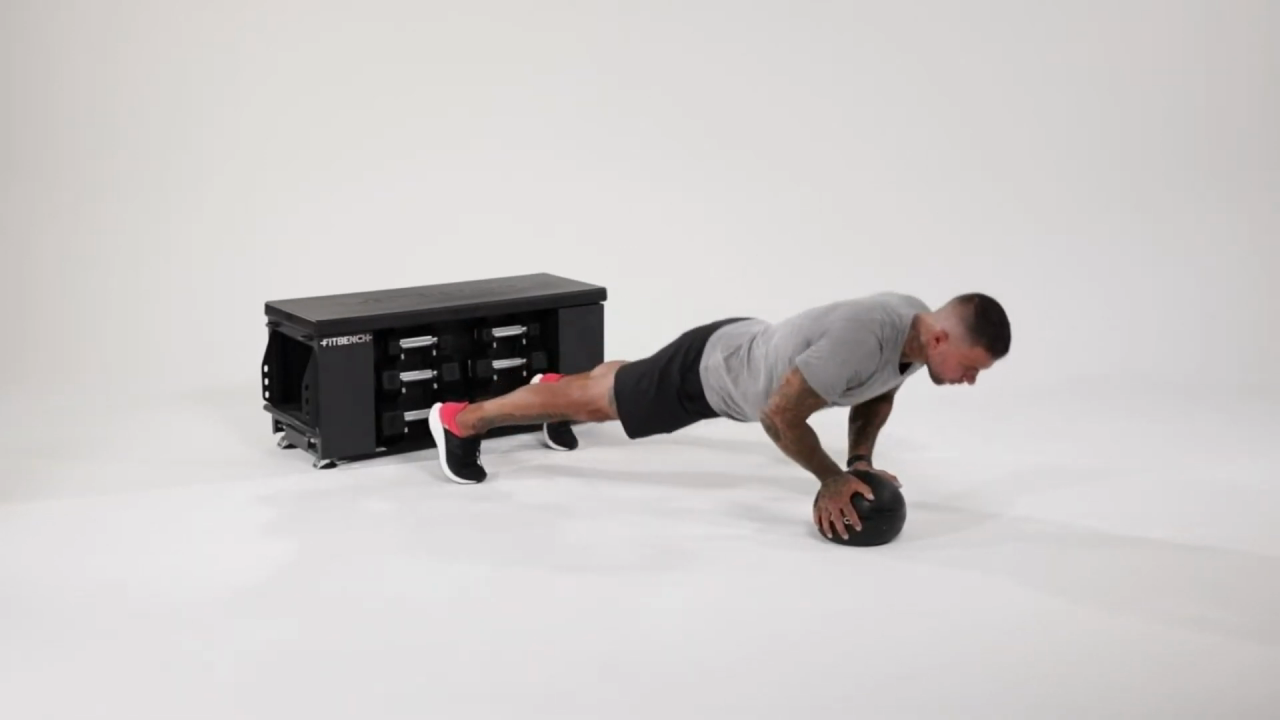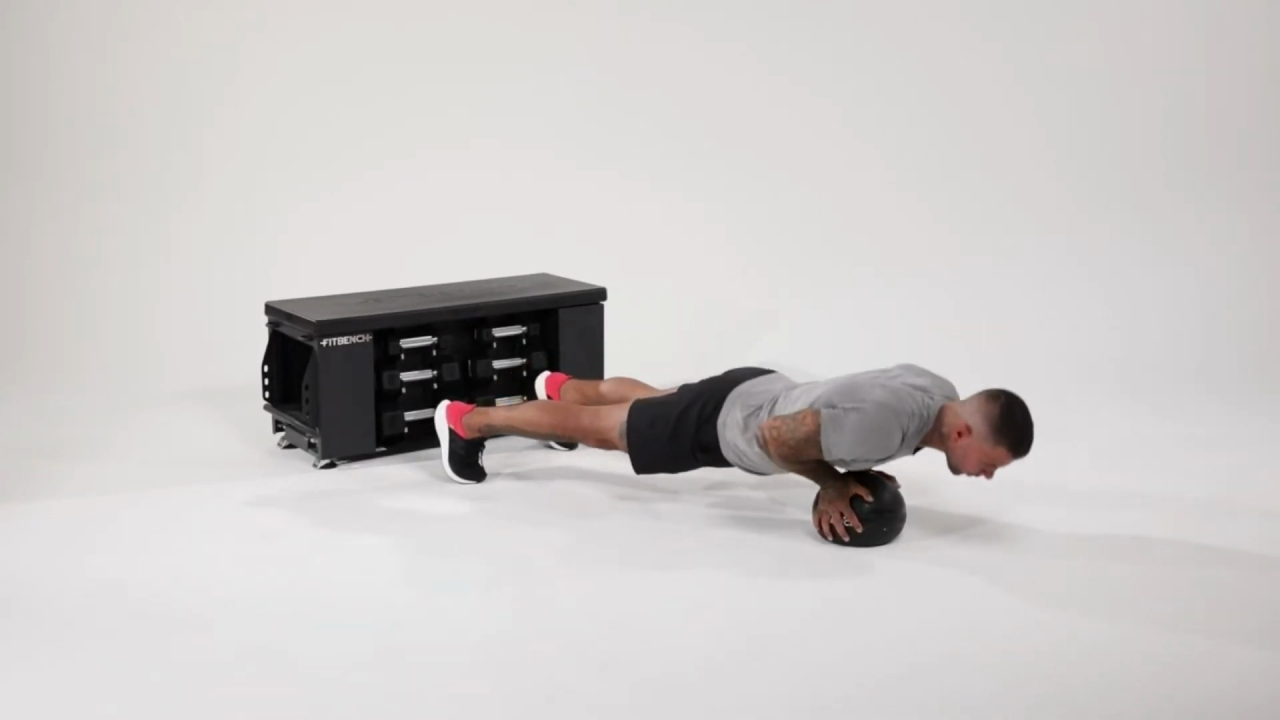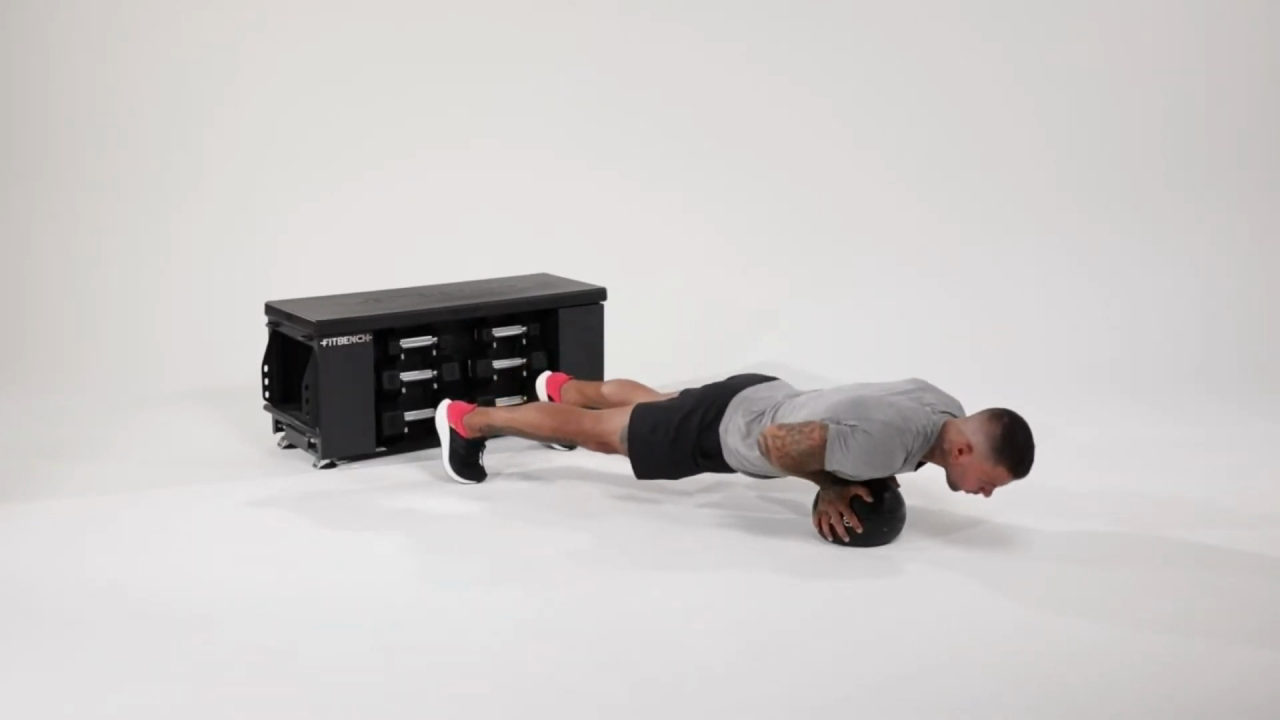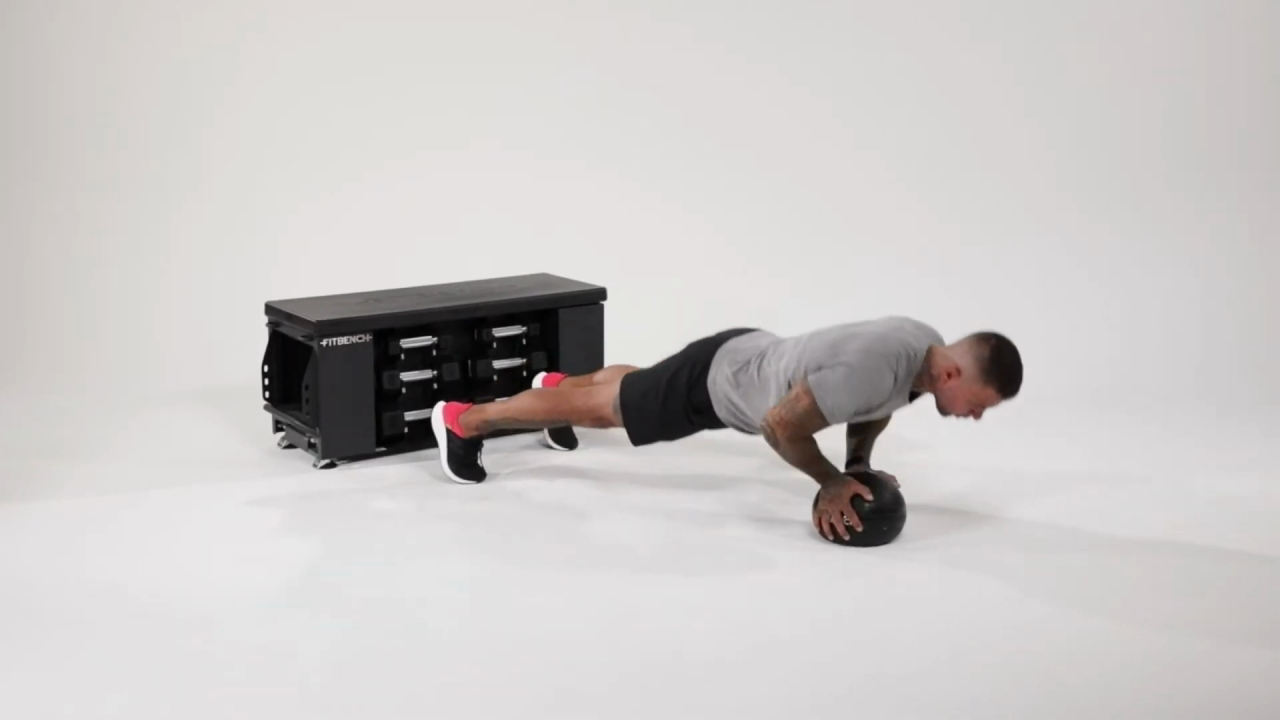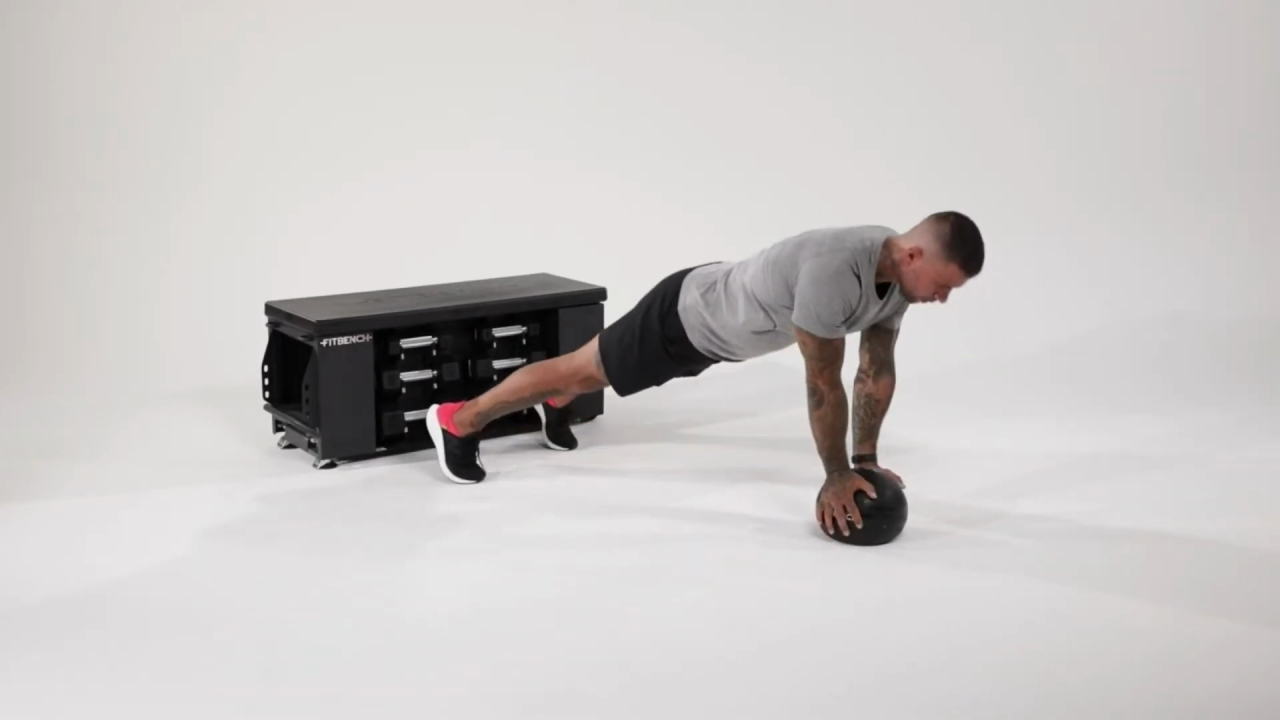
dt=0.4s
person 1, frame 1
left shoulder: (916, 329)
right shoulder: (859, 341)
left elbow: (876, 393)
right elbow: (779, 417)
left wrist: (861, 462)
right wrist: (832, 481)
left hip: (740, 354)
right hip: (707, 372)
left knee: (623, 381)
right knee: (596, 402)
left ankle: (554, 381)
right ankle: (460, 421)
person 1, frame 2
left shoulder: (938, 394)
right shoulder: (885, 427)
right elbow: (775, 437)
left wrist: (860, 470)
right wrist: (832, 484)
left hip: (758, 390)
right hip: (724, 423)
left knee: (646, 399)
right knee: (600, 429)
left ankle: (561, 386)
right ankle: (465, 420)
person 1, frame 3
left shoulder: (944, 409)
right shoulder: (887, 446)
right elbow: (777, 443)
left wrist: (853, 470)
right wrist: (831, 484)
left hip: (760, 397)
right hip: (725, 430)
left knee: (650, 402)
right knee: (601, 433)
left ankle: (562, 387)
right ankle: (466, 419)
person 1, frame 4
left shoulder: (926, 348)
right shoulder: (873, 372)
right elbow: (778, 424)
left wrist: (859, 467)
right wrist: (832, 484)
left hip: (749, 358)
right hip: (716, 381)
left knee: (636, 383)
right knee: (596, 409)
left ankle: (559, 382)
right ankle: (462, 419)
person 1, frame 5
left shoulder: (894, 273)
right shoulder: (834, 271)
left elbow: (877, 370)
right elbow: (823, 384)
left wrist: (866, 459)
right wrist: (838, 479)
left hip: (716, 322)
right hip: (686, 315)
left knee: (598, 368)
right knee: (586, 369)
left ankle: (555, 408)
right ankle: (457, 421)
